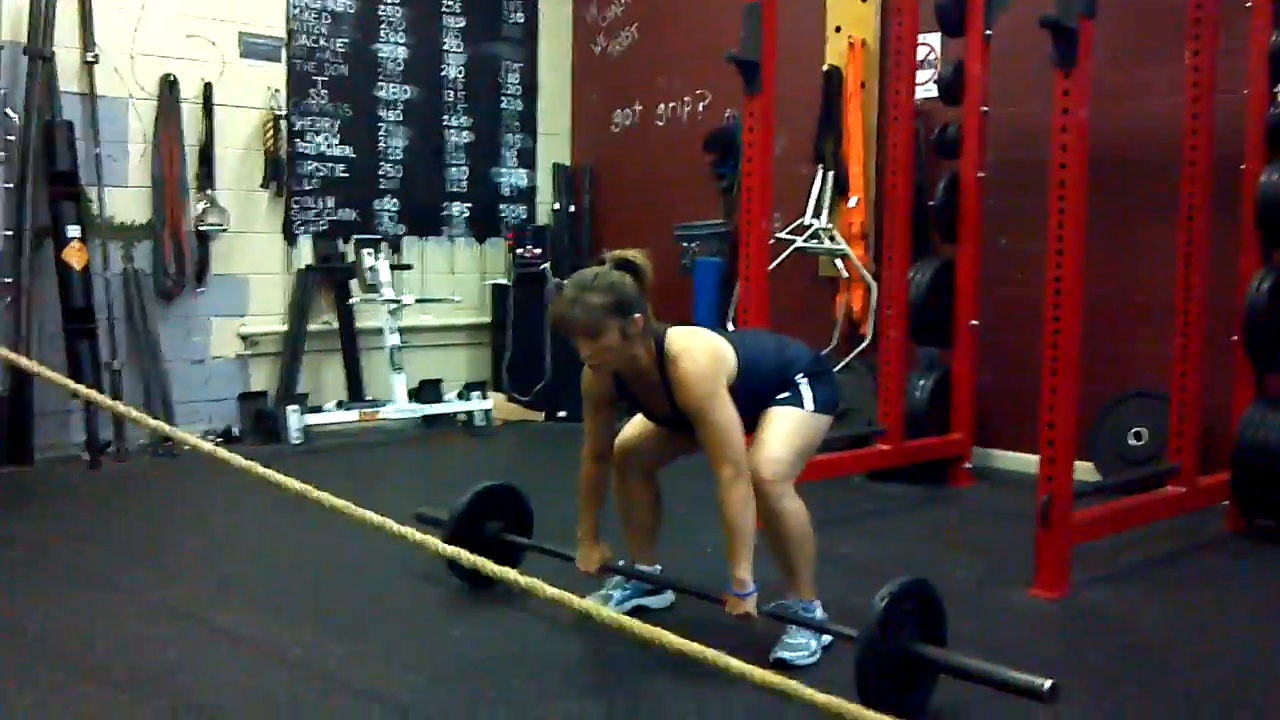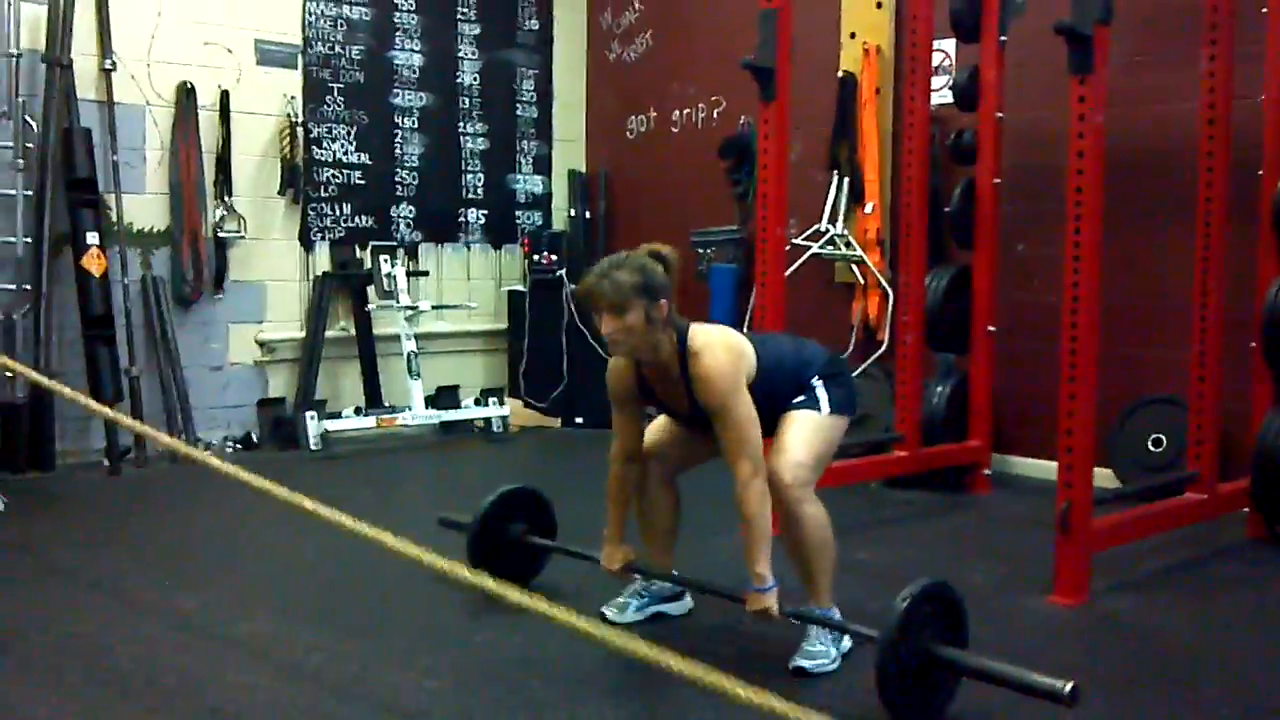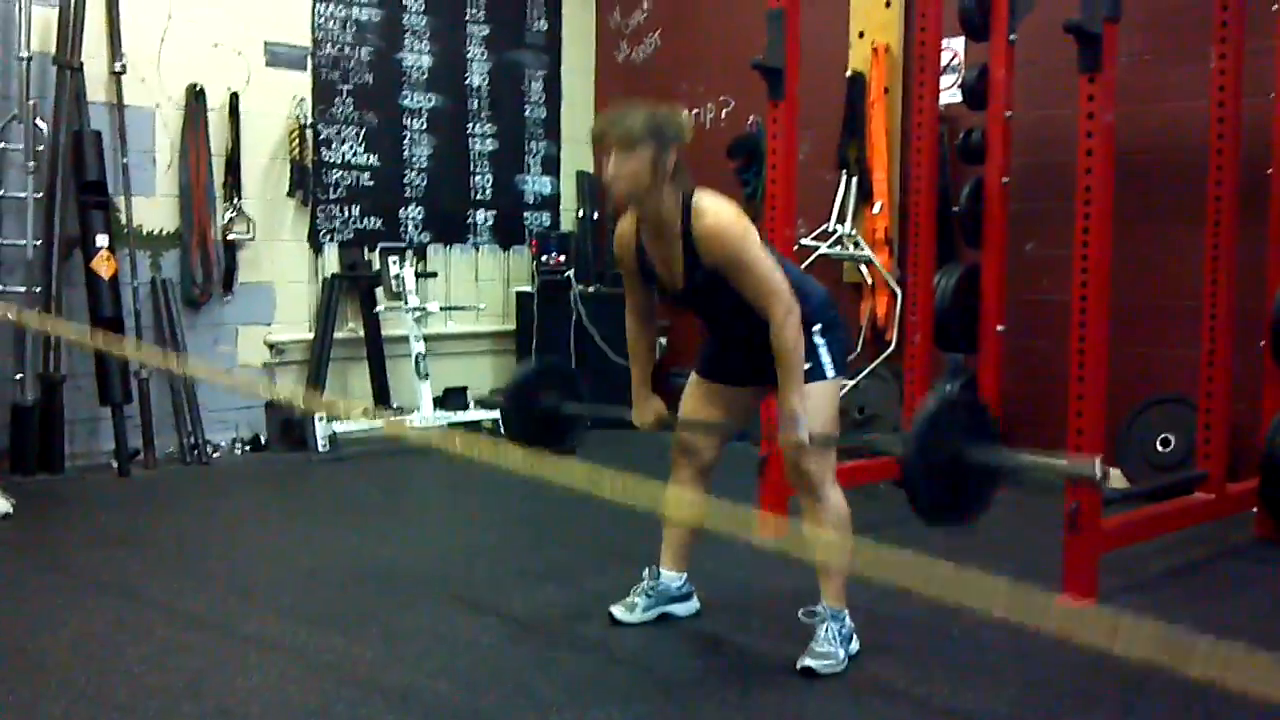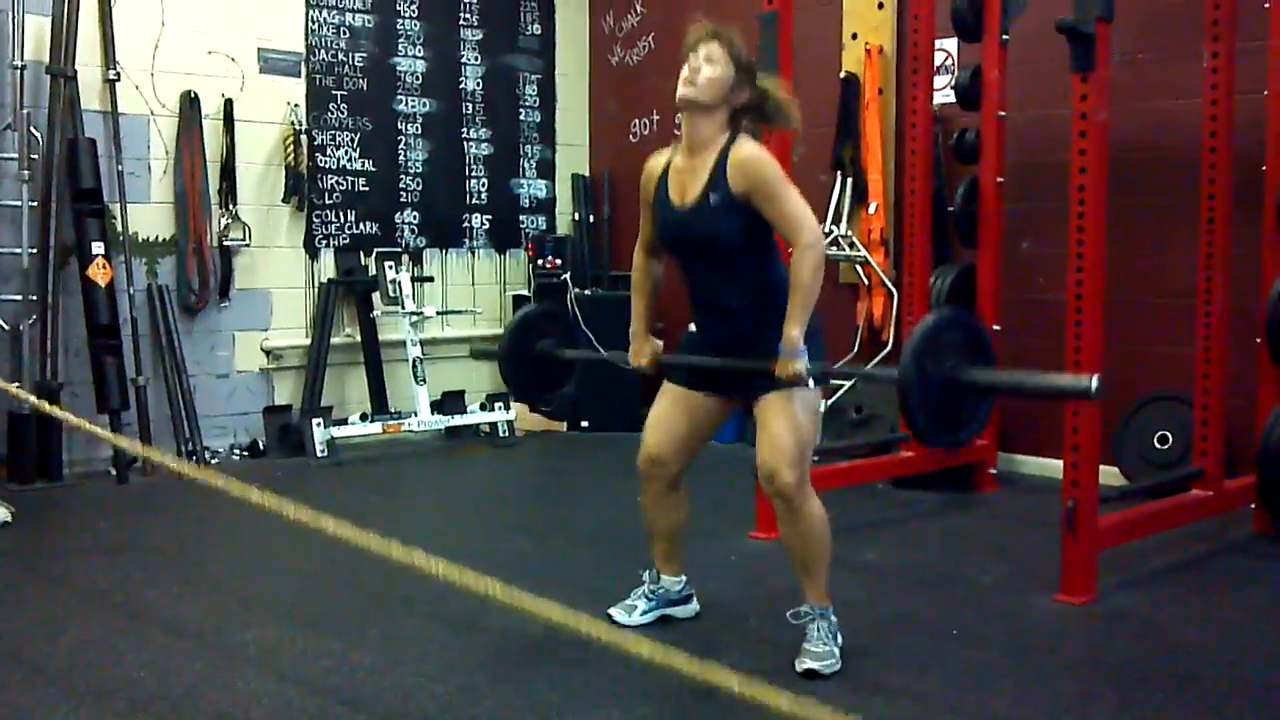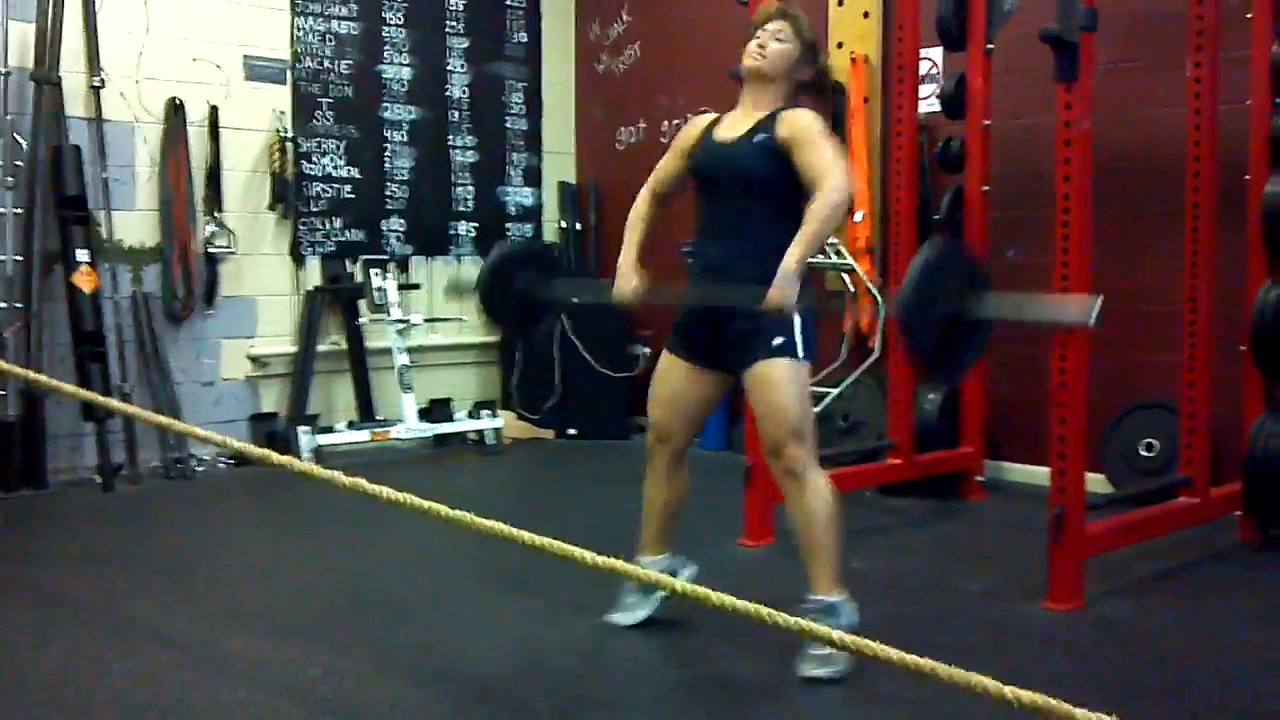
dt=0.4s
person 1, frame 1
left shoulder: (690, 365)
right shoulder: (600, 374)
left elbow: (732, 476)
right elbow: (596, 457)
left wrist: (742, 583)
right wrist: (588, 539)
left hip: (797, 380)
right hip: (737, 388)
left knee: (767, 476)
right knee: (630, 454)
left ankle: (806, 610)
right ankle: (645, 576)
person 1, frame 2
left shoulder: (712, 362)
right shoulder: (624, 369)
left elbow: (749, 473)
right elbow: (625, 456)
left wrist: (761, 579)
right wrist: (613, 538)
left hip: (814, 383)
right hip: (755, 393)
left knee: (788, 482)
right knee: (652, 459)
left ankle: (826, 620)
right ankle: (662, 585)
person 1, frame 3
left shoulder: (714, 221)
right shoulder: (628, 234)
left elbow: (782, 308)
right elbow: (640, 315)
left wrist: (793, 407)
right wrist: (642, 394)
left hip: (806, 330)
right hip: (734, 341)
left knee: (810, 469)
right knee: (688, 453)
left ankle: (835, 621)
right ankle: (671, 583)
person 1, frame 4
left shoulder: (747, 160)
right shoulder: (658, 168)
left elbow: (809, 243)
right elbow: (648, 251)
left wrist: (793, 343)
right wrist: (640, 332)
left hip: (775, 341)
right hip: (709, 341)
left knee: (784, 478)
right knee: (656, 465)
left ankle: (820, 617)
right ankle: (669, 585)
person 1, frame 5
left shoulder: (797, 123)
right shoulder: (704, 127)
left elbow: (837, 190)
right elbow: (651, 194)
left wrist: (791, 266)
right wrist: (629, 263)
left hip: (769, 309)
right hip: (704, 306)
left knee: (790, 451)
right knee: (664, 440)
left ankle: (831, 606)
right ankle: (658, 568)
